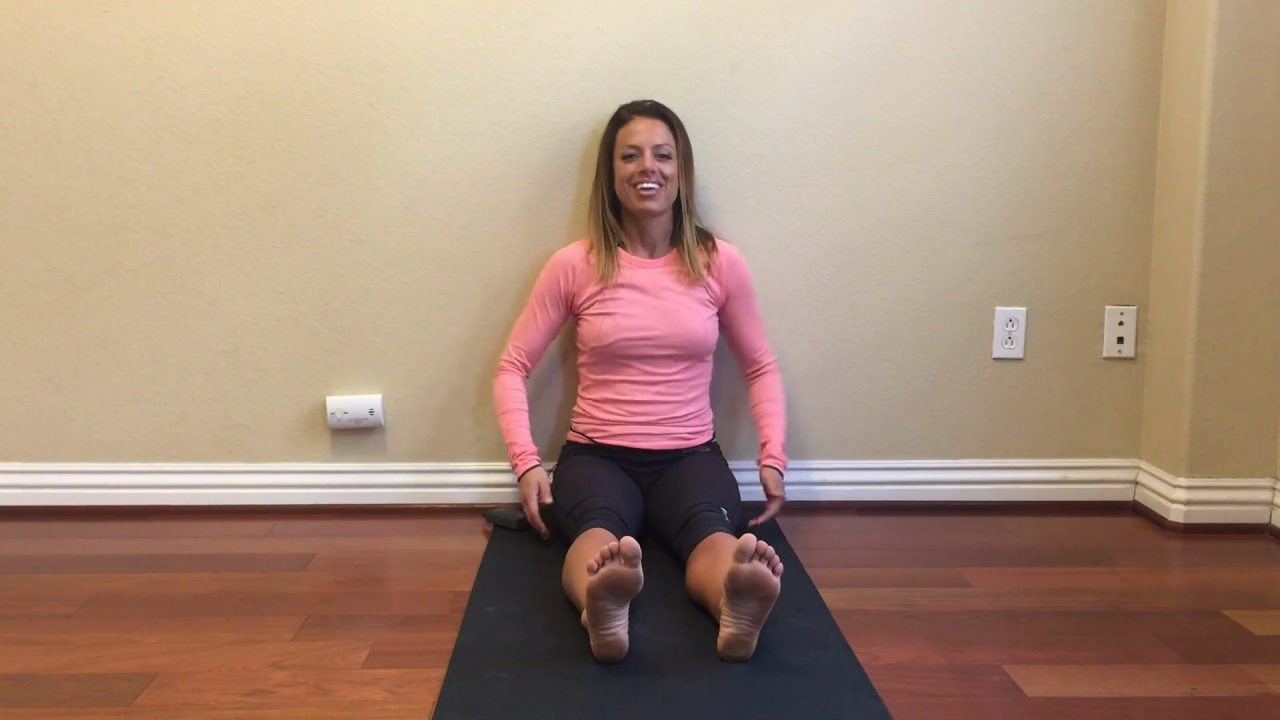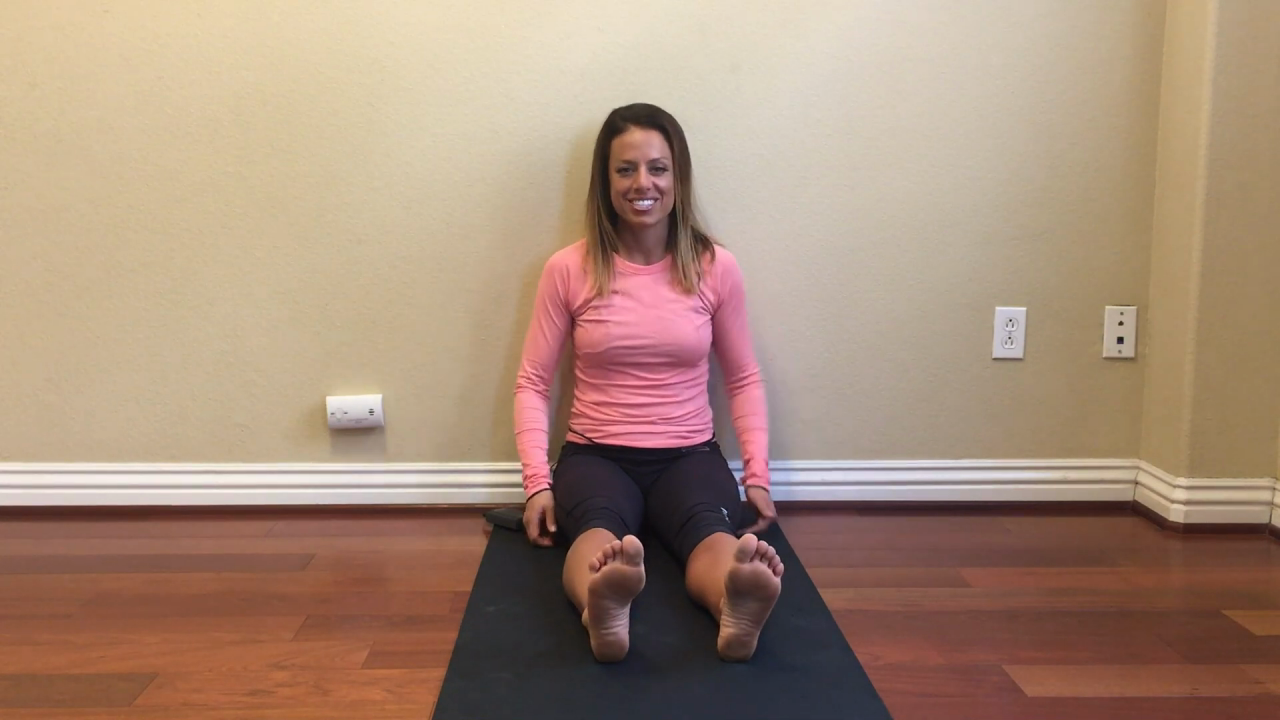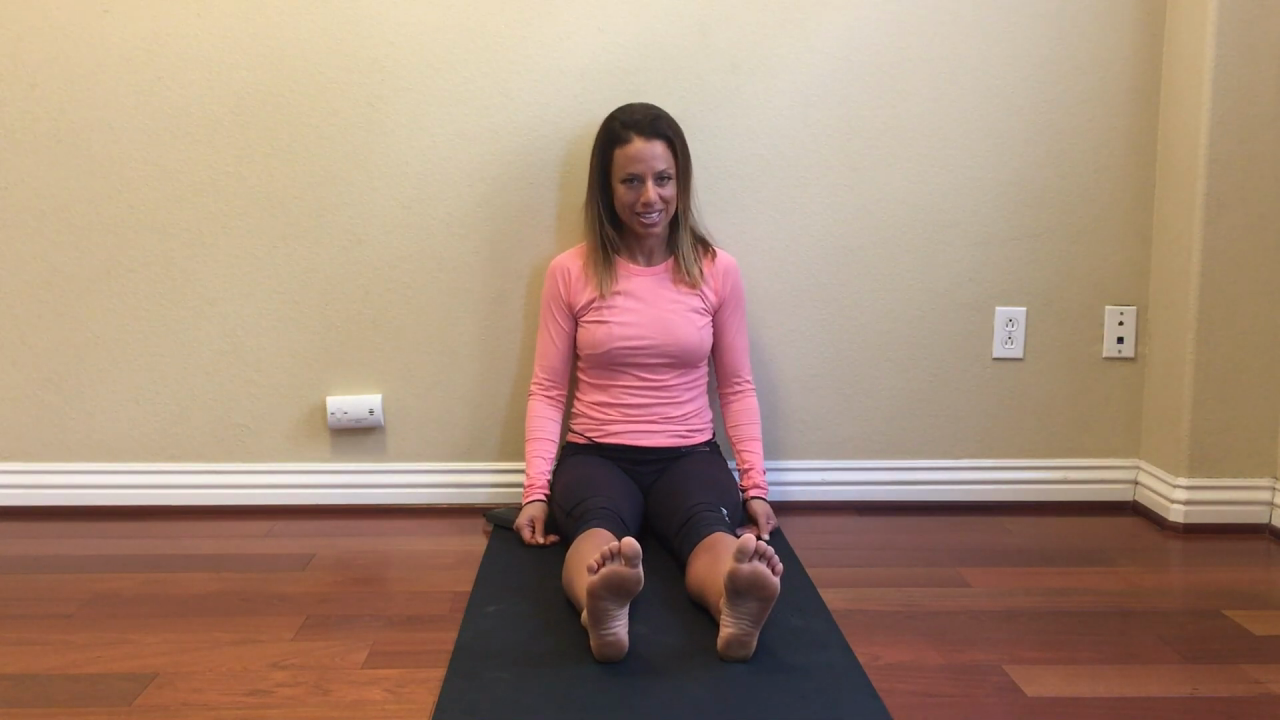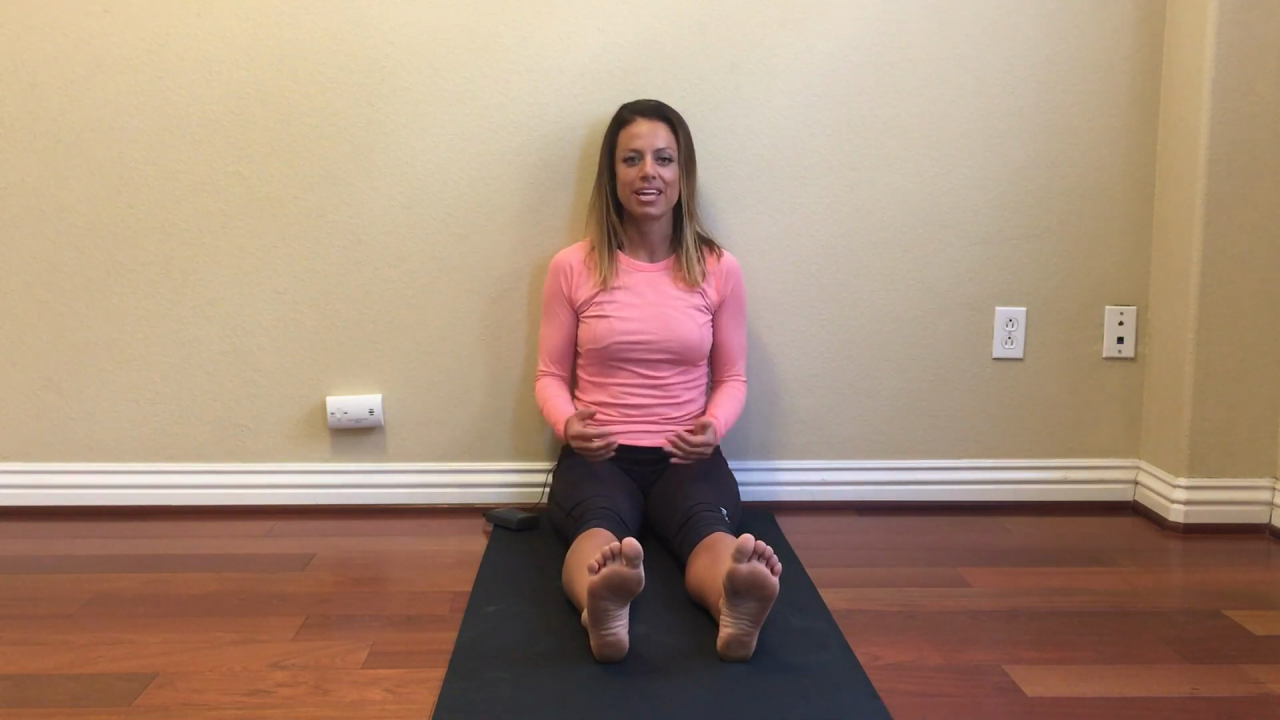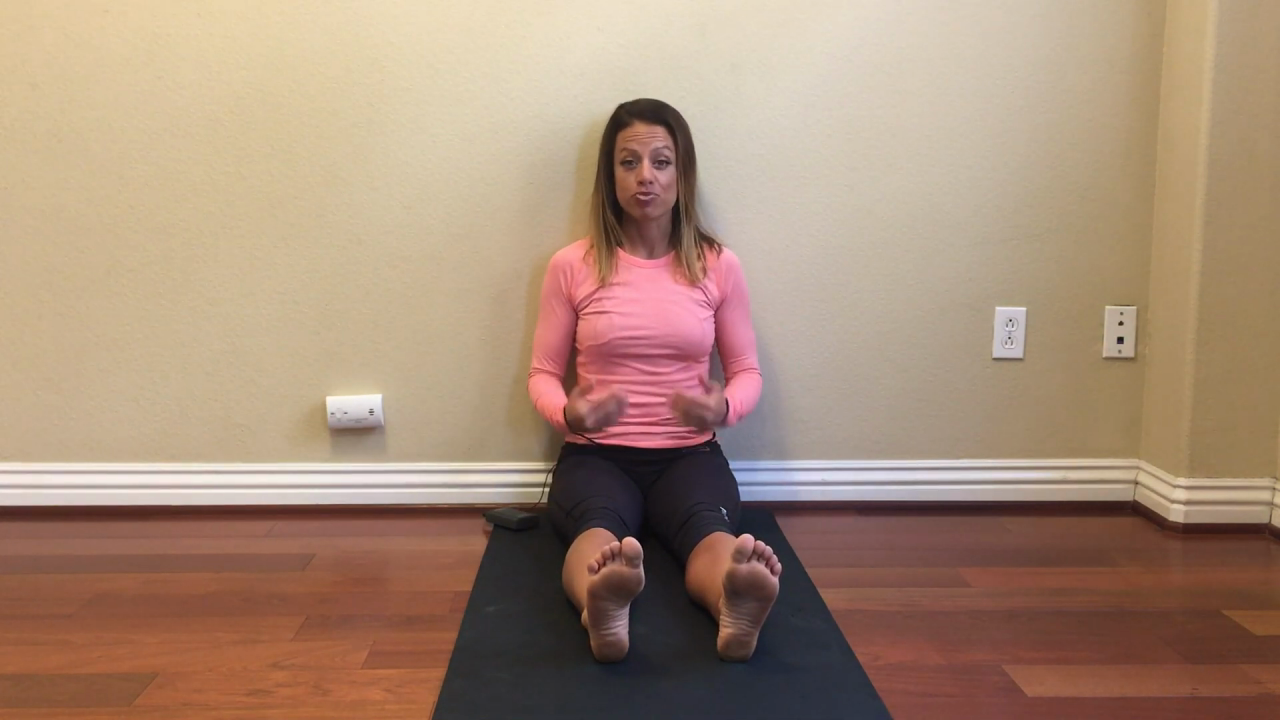
dt=1s
person 1, frame 1
left shoulder: (720, 263)
right shoulder: (573, 265)
left elbow: (762, 368)
right elbow: (513, 368)
left wrist: (772, 456)
right wrist: (526, 457)
left hip: (690, 455)
right hip: (597, 455)
left knee: (713, 532)
right knee: (597, 534)
left ankle: (737, 609)
right ankle: (602, 608)
person 1, frame 2
left shoulder: (716, 267)
right shoulder: (568, 269)
left elbow: (745, 380)
right elbow: (532, 386)
left wrist: (756, 476)
right wrist: (538, 479)
left hip: (689, 454)
right hip: (596, 454)
left knee: (712, 531)
right knee: (598, 532)
left ankle: (738, 610)
right ankle: (602, 609)
person 1, frame 3
left shoulder: (717, 270)
right shoulder: (570, 271)
left elbow: (738, 387)
right elbow: (548, 391)
left wrist: (755, 485)
right wrist: (536, 489)
left hip: (689, 455)
right hip: (596, 455)
left knee: (712, 529)
right knee: (598, 530)
left ankle: (736, 611)
right ankle: (601, 610)
person 1, frame 4
left shoulder: (718, 269)
right shoulder: (572, 267)
left elbow: (731, 378)
right elbow: (550, 376)
left wrist: (712, 428)
right wrist: (568, 424)
left hip: (687, 457)
right hip: (598, 457)
left knee: (709, 529)
right knee: (598, 529)
left ankle: (735, 609)
right ankle: (602, 608)
person 1, frame 5
left shoulder: (718, 265)
right shoulder: (572, 265)
left elbow: (747, 371)
right elbow: (542, 373)
left wrist: (724, 405)
right wrist: (568, 412)
left hip: (688, 454)
right hip: (599, 453)
left knee: (708, 528)
right knee: (599, 530)
left ankle: (736, 610)
right ankle: (601, 608)
